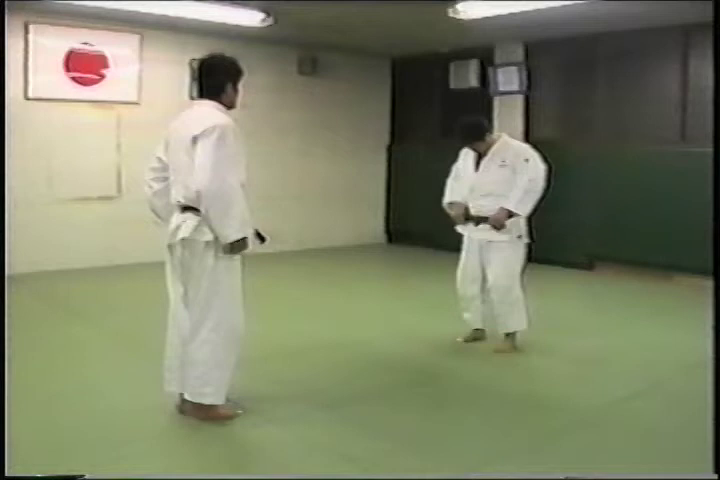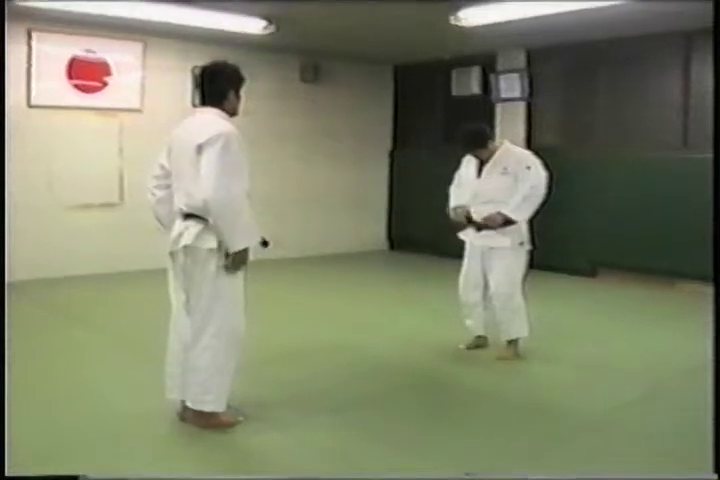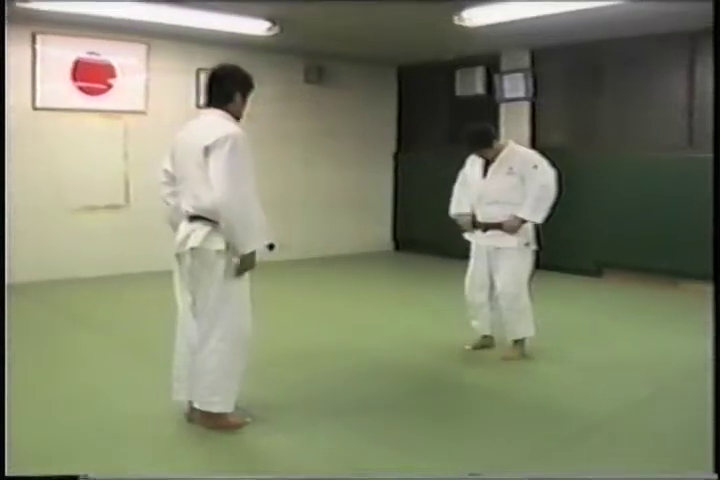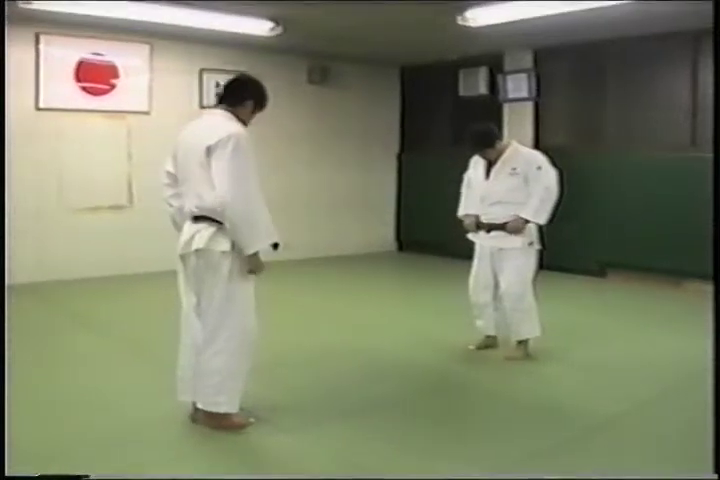
dt=0.2s
person 1, frame 1
left shoulder: (182, 122)
right shoulder: (218, 124)
left elbow: (157, 180)
right elbow: (212, 185)
left wrist: (176, 219)
right wrist: (235, 232)
left hip: (183, 229)
right hip: (210, 235)
left knee: (187, 313)
right knee: (216, 317)
left ankle: (188, 392)
right ankle: (202, 400)
person 1, frame 2
left shoulder: (183, 130)
right shoulder: (222, 132)
left elbow: (160, 187)
right elbow: (222, 195)
left wrist: (177, 226)
right wrist: (240, 244)
left hip: (184, 235)
right hip: (212, 241)
left knee: (188, 319)
right knee: (216, 324)
left ankle: (189, 399)
right ankle: (204, 406)
person 1, frame 3
left shoulder: (188, 131)
right shoulder: (228, 133)
left elbow: (170, 188)
right elbow: (232, 197)
right wrist: (248, 246)
left hip: (190, 236)
right hip: (218, 242)
left knee: (195, 321)
right knee: (223, 325)
left ankle: (196, 401)
right ankle: (211, 408)
person 1, frame 4
left shoulder: (190, 131)
right shoulder: (232, 133)
left elbow: (172, 189)
right elbow: (236, 197)
right wrist: (253, 248)
left hip: (194, 237)
right hip: (222, 242)
left knee: (199, 321)
right knee: (228, 325)
left ankle: (200, 401)
right ankle: (215, 408)
person 2, frame 1
left shoulder: (519, 152)
right shoulder: (466, 154)
left elbow: (533, 183)
right elbow: (455, 180)
left wrist: (507, 211)
right wrist: (454, 204)
left hip: (506, 230)
right hip: (474, 228)
left knee: (503, 282)
right knee: (468, 279)
left ankle: (510, 335)
right ankle: (478, 327)
person 2, frame 2
left shoulder: (521, 159)
right shoulder: (469, 161)
left elbow: (534, 189)
right elbow: (458, 186)
left wrist: (503, 215)
right wrist: (458, 207)
left hip: (507, 235)
right hip: (476, 234)
left knee: (504, 289)
right knee: (470, 286)
left ankle: (512, 342)
right ankle: (479, 334)
person 2, frame 3
left shoulder: (526, 158)
right shoulder: (473, 161)
left elbow: (544, 188)
right elbow: (462, 187)
left wrist: (520, 218)
right wrist: (463, 214)
left hip: (513, 236)
right hip: (482, 235)
left knee: (510, 289)
right knee: (476, 287)
left ankle: (518, 342)
right ankle: (485, 335)
person 2, frame 4
left shoulder: (529, 159)
right shoulder: (476, 162)
left elbow: (546, 190)
right elbow: (469, 189)
left wrist: (523, 218)
right wrist: (469, 215)
left hip: (517, 237)
right hip: (485, 236)
left knee: (515, 289)
right knee: (480, 287)
left ankle: (522, 342)
right ankle: (489, 335)
